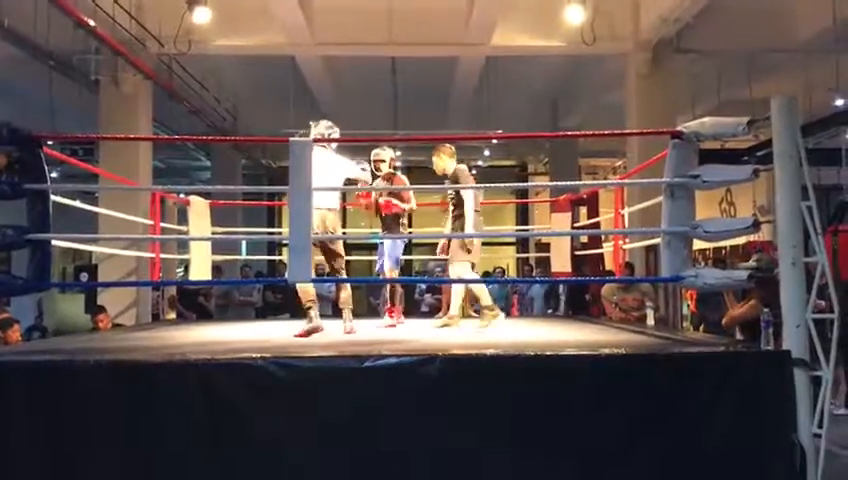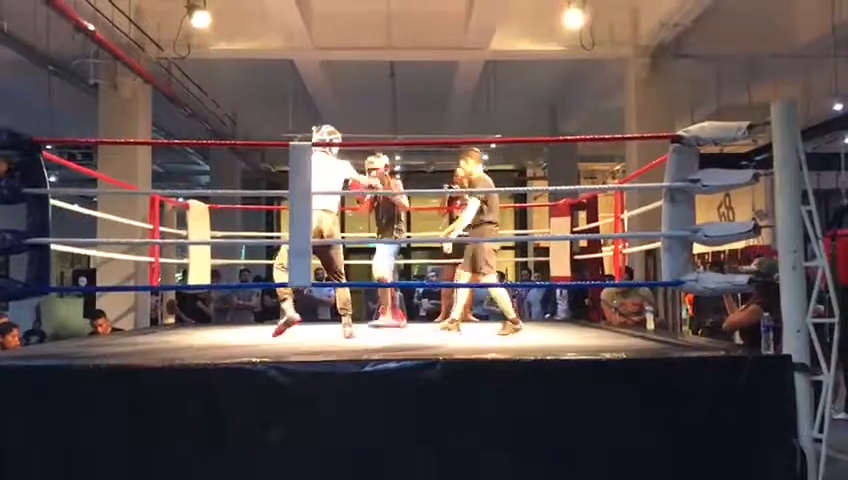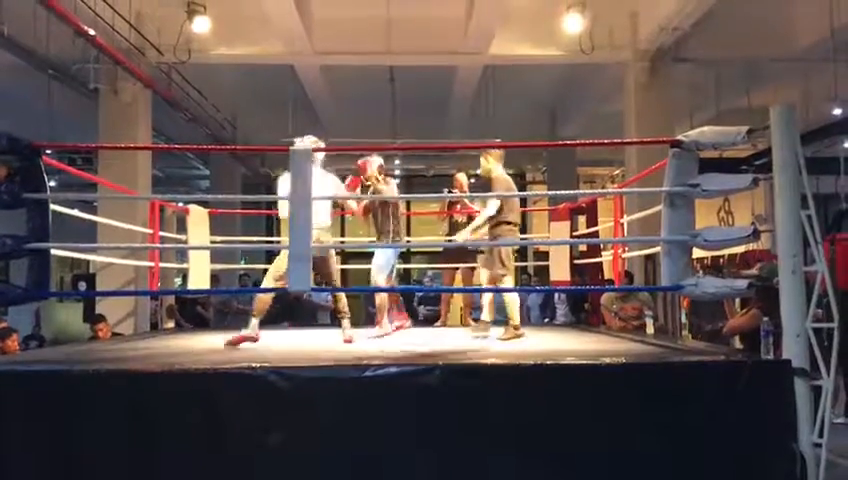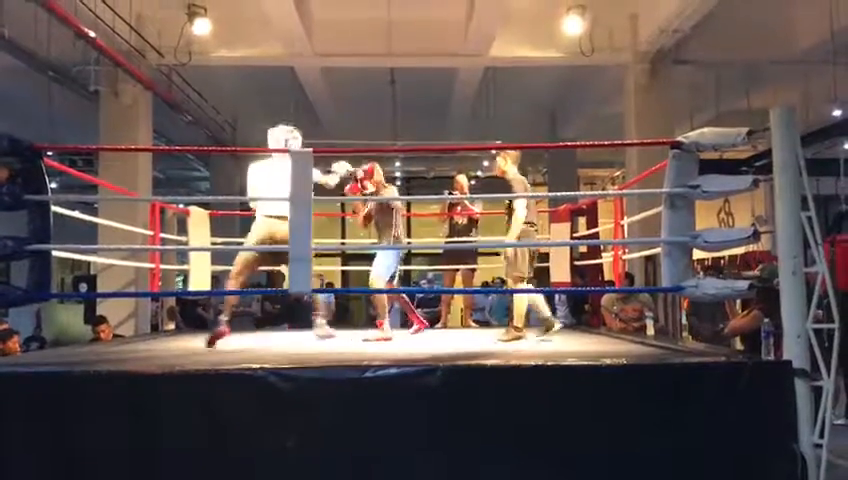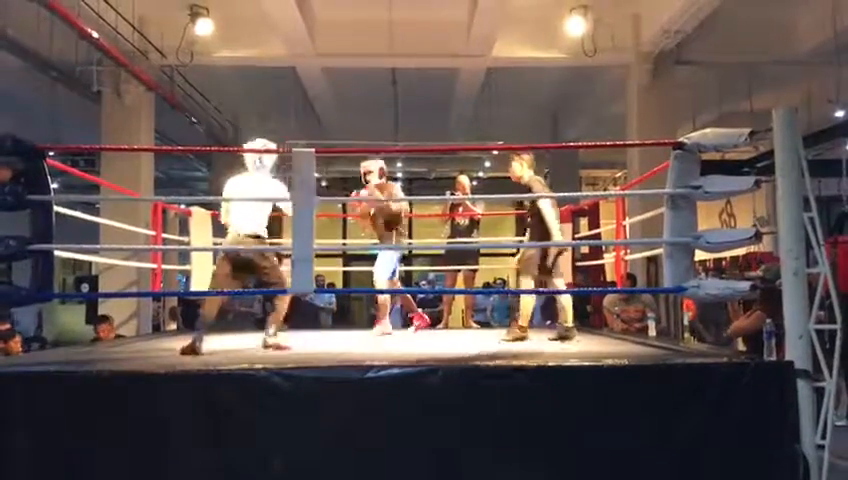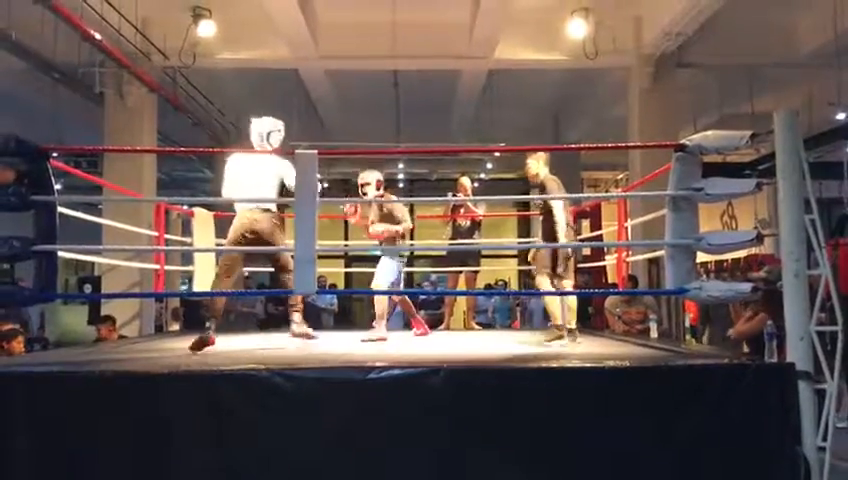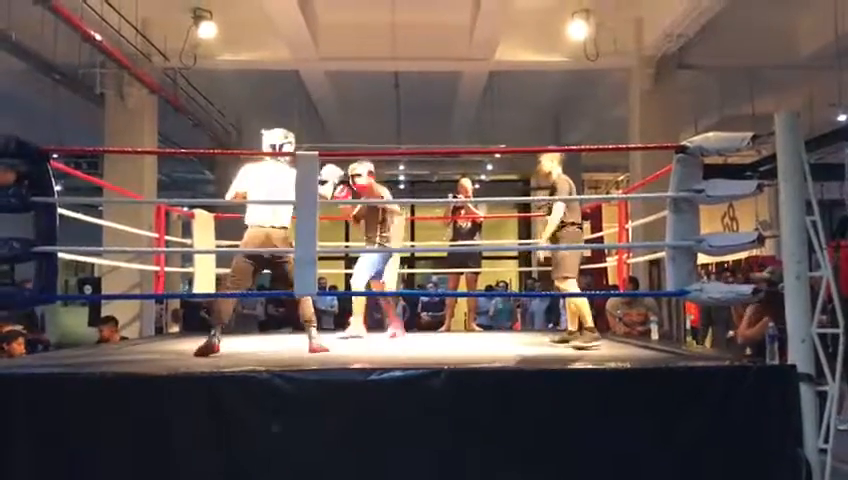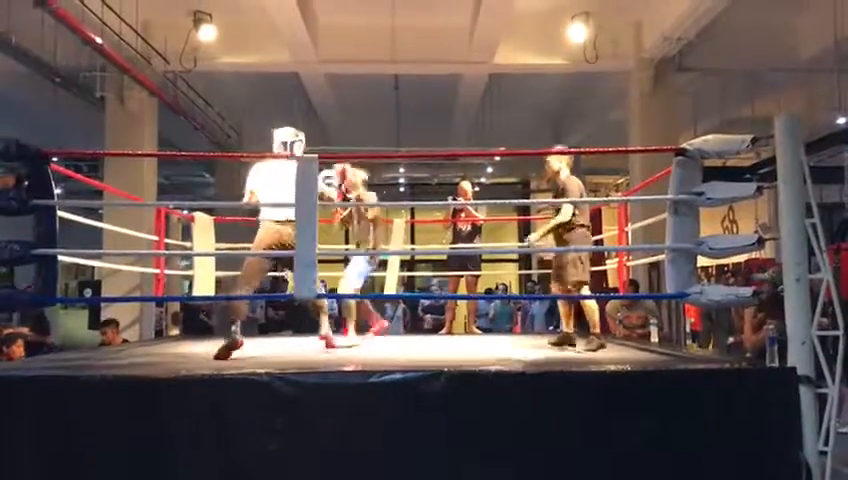
dt=0.2s
person 1, frame 1
right shoulder: (341, 161)
right elbow: (366, 179)
right wrist: (363, 169)
left hip: (309, 216)
right hip: (331, 218)
right knee: (339, 271)
left ankle: (313, 318)
right ankle: (348, 320)
person 1, frame 2
right shoulder: (341, 165)
right elbow: (361, 179)
right wrist: (374, 182)
right hip: (330, 221)
left knee: (282, 266)
right knee: (338, 276)
left ankle: (289, 310)
right ankle: (347, 324)
person 1, frame 3
left shoulder: (287, 179)
right shoulder: (330, 179)
left elbow: (283, 213)
right elbow: (352, 206)
right wrist: (345, 197)
right hip: (323, 237)
left knee: (272, 281)
right knee: (335, 285)
left ankle: (252, 327)
right ankle: (346, 329)
person 1, frame 4
left shoulder: (256, 167)
left elbow: (253, 203)
right elbow: (330, 182)
right wrist: (341, 169)
left hip: (263, 226)
right hip: (289, 228)
left knee: (237, 276)
left ankle: (223, 323)
right ankle: (320, 323)
person 1, frame 5
left shoulder: (232, 183)
right shoulder: (273, 184)
left elbow: (224, 218)
right elbow: (294, 212)
left hip: (232, 242)
right hip: (256, 245)
left knee: (216, 294)
right knee: (282, 288)
left ankle: (197, 339)
right ankle: (271, 335)
person 1, frame 6
left shoulder: (236, 158)
right shoulder: (280, 162)
left elbow: (226, 194)
left hip: (242, 220)
right hip: (268, 220)
left knee: (225, 277)
right knee: (287, 272)
left ankle: (210, 329)
right ankle: (296, 321)
person 1, frame 7
left shoulder: (250, 170)
right shoulder: (294, 175)
left elbow: (230, 198)
left hip: (255, 235)
right hip: (280, 238)
left knee: (232, 288)
left ankle: (214, 337)
right ankle: (313, 338)
person 1, frame 8
left shoulder: (260, 168)
left elbow: (248, 200)
right elbow: (330, 194)
left hip: (268, 230)
right hip: (293, 231)
left knee: (245, 284)
left ankle: (235, 333)
right ankle: (324, 327)
person 2, frame 1
left shoulder: (460, 173)
right shoulder: (451, 179)
left elbow: (469, 199)
left wrist: (468, 227)
right wrist: (445, 238)
left hip: (469, 227)
right hip: (459, 229)
left knee: (461, 270)
right knee: (454, 271)
left ankle: (490, 308)
right ankle: (453, 315)
person 2, frame 2
left shoulder: (481, 181)
right shoulder: (478, 182)
left elbow: (471, 210)
right elbow: (470, 212)
left wrist: (453, 234)
right wrist: (452, 228)
left hip: (485, 235)
right hip: (478, 236)
left knee: (488, 280)
right knee: (464, 277)
left ankle: (513, 321)
right ankle: (454, 319)
person 2, frame 3
left shoulder: (500, 181)
right shoulder: (502, 180)
left elbow: (491, 209)
left wrist: (467, 230)
left hip: (504, 235)
right hip: (500, 236)
left knee: (504, 282)
right knee: (486, 277)
left ankle: (515, 327)
right ankle: (485, 320)
person 2, frame 4
left shoulder: (515, 181)
right shoulder: (519, 181)
left elbow: (520, 211)
left wrist: (510, 239)
right wrist: (511, 239)
left hip: (522, 237)
right hip: (526, 237)
left knee: (516, 282)
right knee: (523, 284)
left ankle: (517, 328)
right ankle: (548, 320)
person 2, frame 5
left shoulder: (534, 183)
right shoulder: (534, 184)
left elbow: (546, 209)
left wrist: (556, 234)
right wrist: (523, 251)
left hip: (545, 238)
right hip: (545, 240)
left knee: (527, 281)
right knee: (557, 283)
left ankle: (521, 328)
right ankle: (568, 328)
person 2, frame 6
left shoulder: (548, 181)
right shoulder: (546, 184)
left elbow: (558, 210)
left wrist: (562, 237)
right wrist: (537, 247)
left hip: (556, 238)
right hip: (555, 239)
left knee: (542, 279)
right knee: (564, 284)
left ankle: (558, 326)
right ankle: (570, 329)
person 2, frame 7
left shoulder: (560, 182)
right shoulder: (558, 184)
left elbow: (557, 214)
left wrist: (543, 240)
right wrist: (550, 242)
left hip: (567, 237)
right hip: (568, 238)
left knee: (566, 283)
right knee: (569, 286)
left ankle: (591, 331)
right ankle: (572, 331)
person 2, frame 8
left shoulder: (571, 183)
right shoulder: (560, 186)
left elbow: (565, 215)
left wrist: (540, 233)
left hip: (575, 240)
right hip: (565, 242)
left knee: (579, 288)
right knee: (558, 287)
left ankle: (596, 336)
right ankle: (568, 333)
person 3, frame 1
left shoulder: (400, 180)
right shoulder: (377, 183)
left elbow: (411, 205)
right elbow: (375, 210)
left wrist: (399, 206)
left hip: (397, 232)
right hip: (385, 232)
left knee: (390, 271)
right knee: (384, 274)
left ankle: (392, 314)
right ankle: (397, 312)
person 3, frame 2
left shoulder: (394, 182)
left elbow: (404, 205)
right elbow: (366, 209)
left wrist: (389, 188)
left hip: (393, 236)
right hip: (383, 236)
left knee: (380, 271)
right knee: (384, 275)
left ankle: (386, 315)
right ankle: (398, 317)
person 3, frame 3
left shoulder: (388, 182)
right shoulder: (371, 190)
left elbow: (393, 196)
right elbow: (364, 213)
left wrist: (376, 179)
left hip: (391, 238)
right hip: (384, 238)
left knee: (378, 278)
right knee: (387, 280)
left ankle: (382, 324)
right ankle: (401, 318)
person 3, frame 4
left shoulder: (389, 190)
right shoulder: (371, 199)
left elbow: (399, 205)
right elbow: (364, 223)
left wrist: (381, 185)
right wrist: (357, 204)
left hip: (392, 245)
right hip: (386, 246)
left knee: (376, 282)
right knee: (390, 287)
left ankle: (383, 328)
right ankle: (417, 320)
person 3, frame 5
left shoulder: (392, 188)
right shoulder: (373, 196)
left elbow: (404, 209)
right elbow: (372, 223)
left wrist: (382, 199)
right wrist: (361, 210)
left hip: (393, 242)
right hip: (384, 244)
left knee: (380, 279)
right knee: (392, 283)
left ankle: (383, 323)
right ankle: (419, 317)
person 3, frame 6
left shoulder: (391, 201)
right shoulder: (372, 205)
left elbow: (407, 224)
right elbow: (371, 230)
left wrist: (390, 229)
right wrist: (356, 219)
left hip: (395, 251)
right hip: (388, 251)
left knee: (378, 286)
right knee: (396, 294)
left ankle: (380, 328)
right ankle: (419, 325)
person 3, frame 7
left shoulder: (380, 190)
right shoulder: (365, 197)
left elbow: (397, 211)
right elbow: (355, 220)
left wrist: (380, 197)
right wrist: (346, 203)
left hip: (379, 245)
right hip: (374, 246)
left knee: (357, 280)
right knee: (377, 287)
left ankle: (357, 326)
right ankle: (396, 325)
person 3, frame 8
left shoulder: (369, 197)
right shoulder: (354, 203)
left elbow: (372, 213)
right elbow: (343, 222)
left wrist: (358, 190)
left hip: (368, 252)
right hip: (360, 252)
left knee: (346, 287)
right knee: (353, 290)
left ankle: (350, 333)
right ankle: (377, 322)
person 4, frame 1
left shoulder: (475, 190)
right shoulder: (452, 192)
left elbow: (477, 204)
right elbow: (443, 208)
left wrist: (463, 190)
right wrist: (448, 191)
left hip: (469, 234)
right hip: (453, 234)
left knee: (468, 272)
right knee: (448, 271)
left ankle: (468, 308)
right ankle: (445, 308)
person 4, frame 2
right shoulder: (451, 196)
right elbow: (442, 212)
left wrist: (462, 194)
right wrist: (446, 194)
right knee: (447, 276)
left ankle: (467, 312)
right ankle: (444, 312)
person 4, frame 3
right shoulder: (451, 201)
left elbow: (476, 213)
right elbow: (441, 217)
left wrist: (462, 198)
right wrist: (446, 200)
left knee: (467, 281)
right knee: (447, 281)
left ankle: (467, 317)
right ankle: (443, 317)
person 4, frame 4
left shoulder: (474, 201)
right shoulder: (451, 202)
left elbow: (476, 214)
right elbow: (442, 218)
left wrist: (462, 200)
right wrist: (447, 201)
left hip: (468, 244)
right hip: (452, 244)
left knee: (468, 283)
right knee: (447, 283)
left ankle: (467, 318)
right ankle: (443, 319)
person 4, frame 5
left shoulder: (476, 201)
right shoulder: (453, 203)
left elbow: (477, 215)
right elbow: (444, 219)
left wrist: (464, 201)
right wrist: (449, 201)
left hip: (470, 245)
right hip: (453, 244)
left knee: (469, 283)
right knee: (449, 283)
left ankle: (468, 319)
right ankle: (445, 319)
person 4, frame 6
left shoulder: (477, 203)
right shoulder: (454, 204)
left elbow: (479, 216)
right elbow: (445, 220)
left wrist: (465, 202)
right wrist: (450, 203)
left hip: (471, 246)
right hip: (455, 245)
left knee: (471, 284)
right knee: (451, 285)
left ankle: (470, 320)
right ankle: (446, 321)
person 4, frame 7
left shoulder: (478, 203)
right shoulder: (455, 205)
left elbow: (479, 218)
right elbow: (446, 222)
left wrist: (466, 203)
right wrist: (451, 205)
left hip: (472, 247)
right hip: (456, 247)
left knee: (471, 286)
right knee: (451, 286)
left ankle: (471, 322)
right ankle: (447, 322)
person 4, frame 8
right shoulder: (455, 208)
left elbow: (480, 221)
right elbow: (446, 225)
left wrist: (466, 206)
right wrist: (451, 208)
left hip: (472, 250)
left knee: (471, 288)
right knee: (451, 289)
left ankle: (471, 325)
right ankle: (448, 325)
